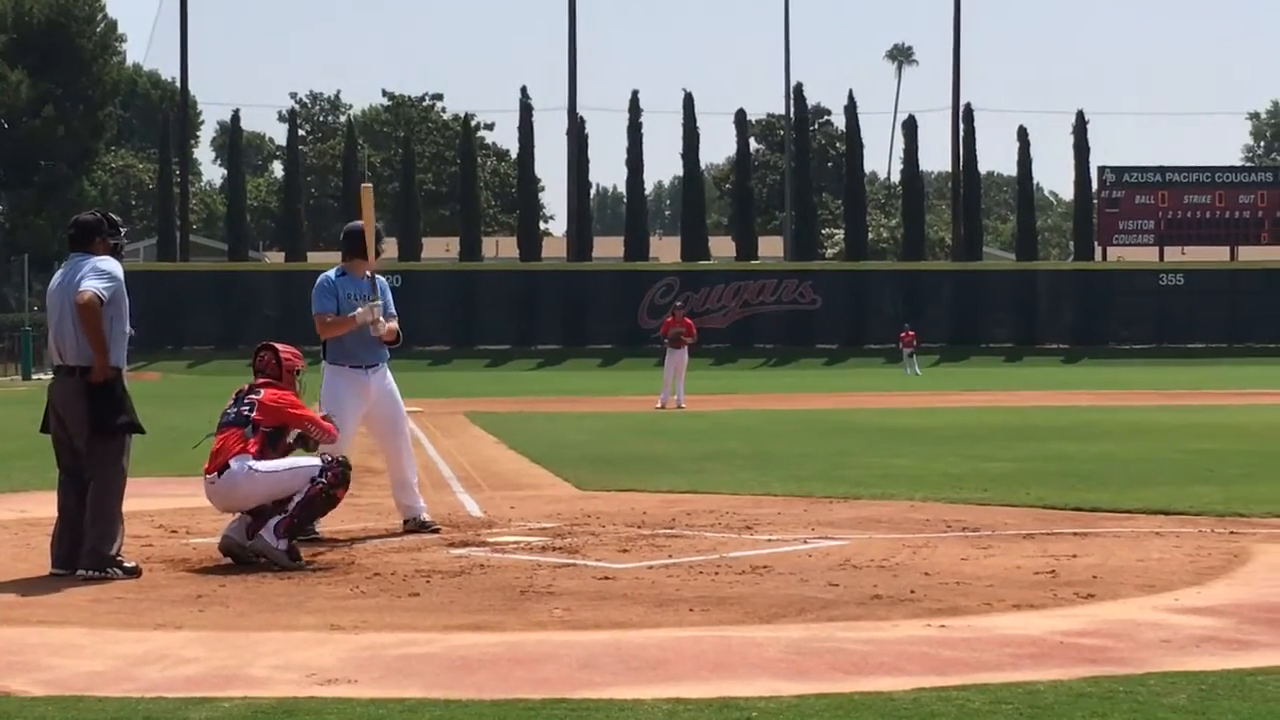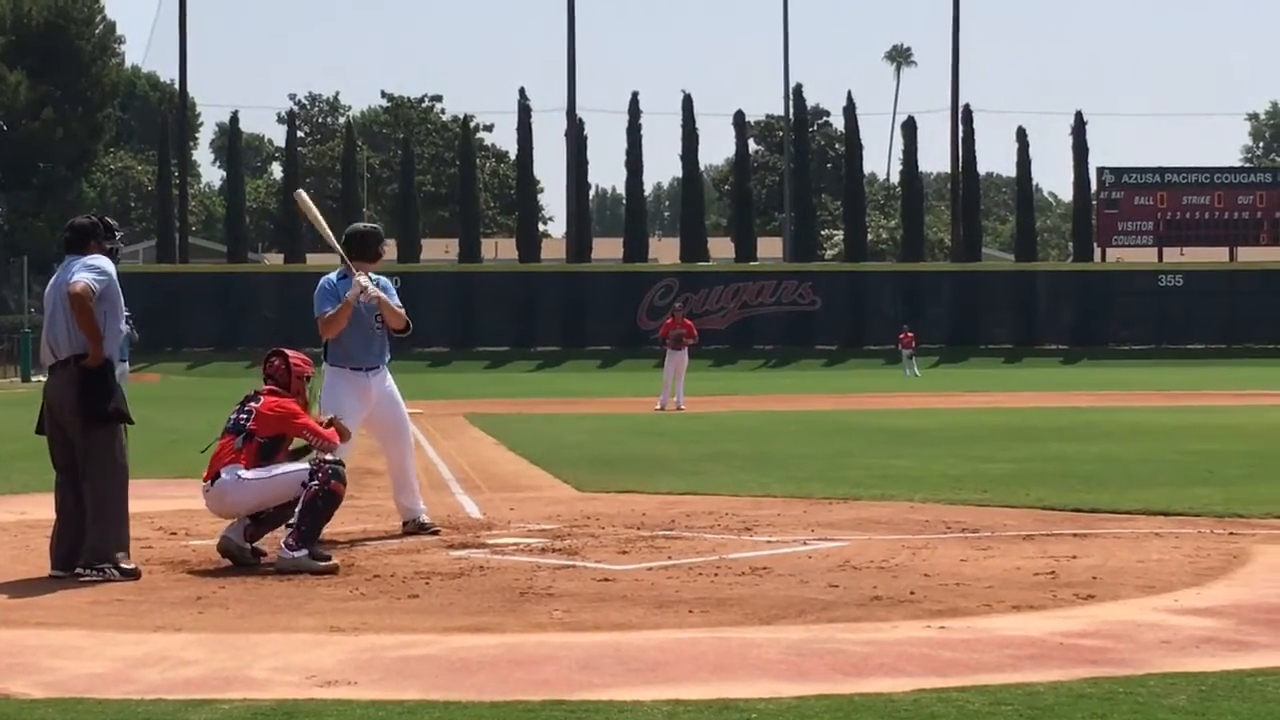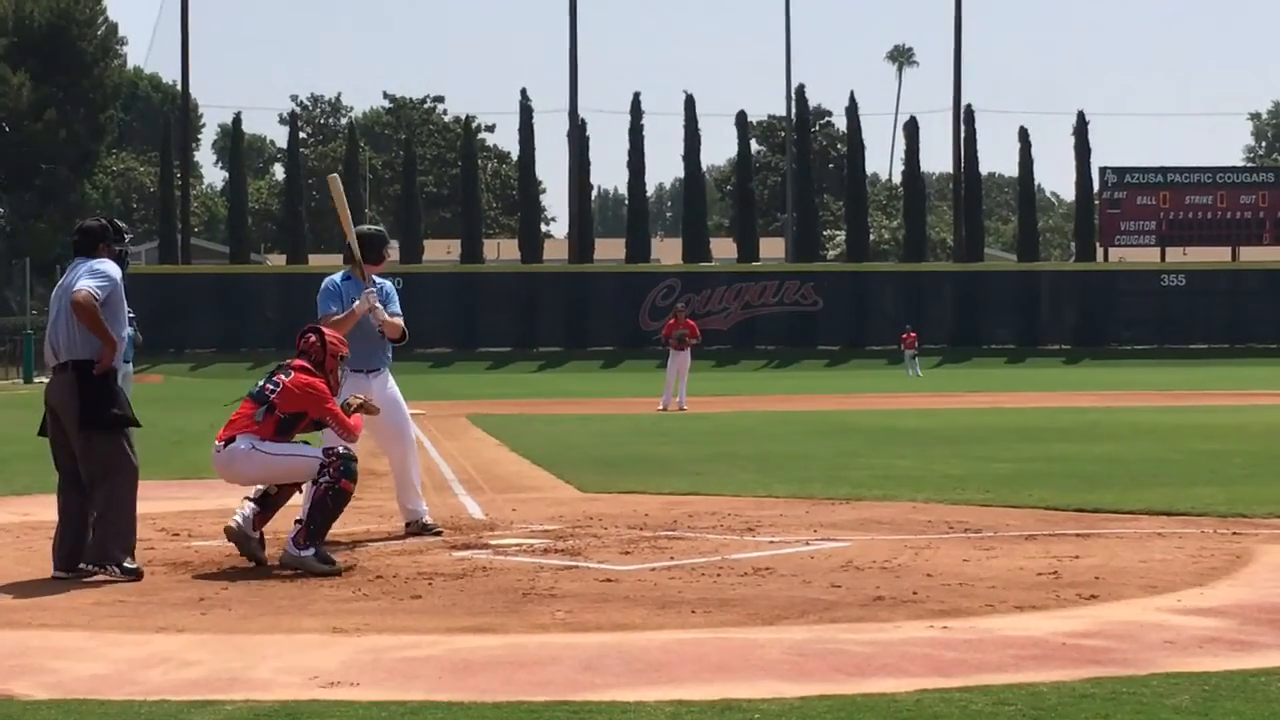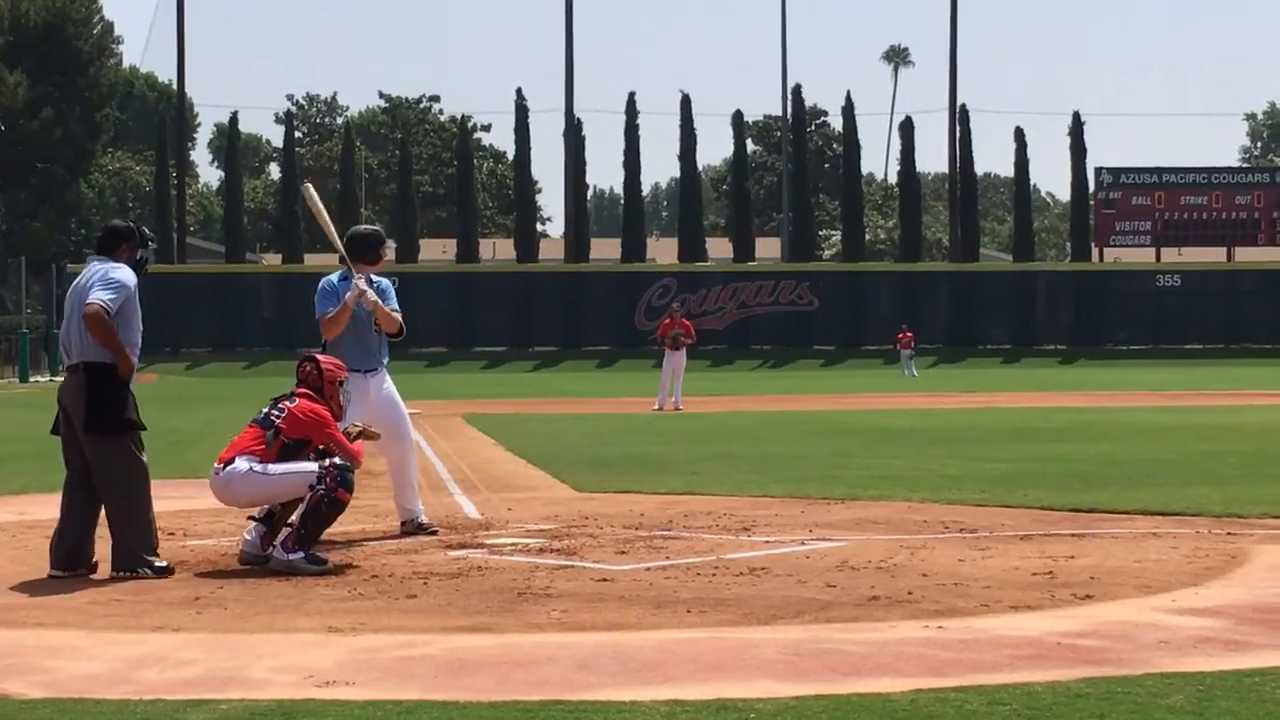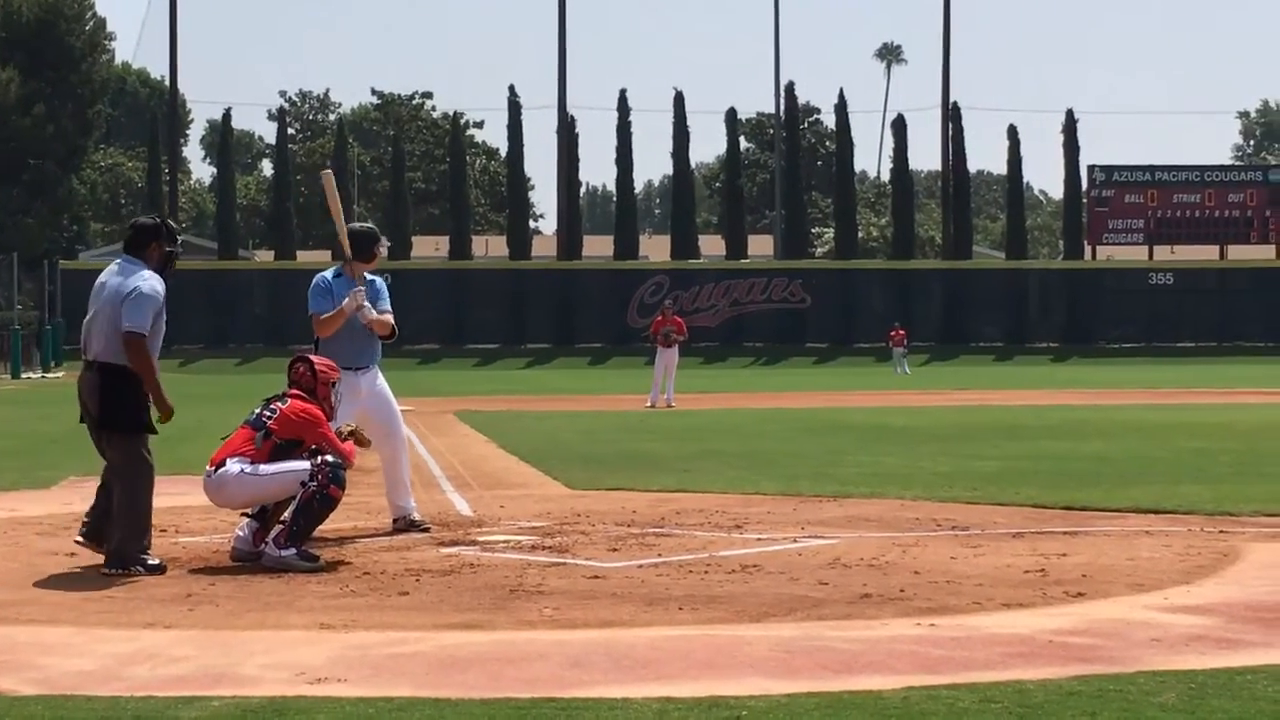
dt=0.4s
person 1, frame 1
left shoulder: (59, 277)
right shoulder: (105, 267)
left elbow: (63, 325)
right elbow: (86, 302)
right wrist: (102, 357)
left hip: (63, 383)
right hip: (96, 384)
left knee: (73, 474)
right knee: (107, 473)
left ankle: (66, 555)
right ankle: (99, 559)
person 1, frame 2
left shoulder: (57, 278)
right shoulder: (98, 265)
right elbow: (79, 293)
right wrist: (97, 344)
left hip: (57, 381)
right hip: (89, 380)
left knee: (71, 473)
right knee: (107, 472)
left ankle: (66, 557)
right ankle: (102, 559)
person 1, frame 3
left shoulder: (68, 278)
right shoulder: (104, 269)
right elbow: (81, 302)
right wrist: (110, 342)
left hip: (60, 383)
right hip: (89, 383)
left knee: (74, 476)
right knee: (118, 469)
left ankle: (69, 558)
right ankle: (109, 554)
person 1, frame 4
left shoulder: (83, 277)
right shoulder: (119, 275)
left elbow: (83, 322)
right elbow: (95, 315)
right wrist: (124, 356)
left hip: (75, 383)
right hip: (102, 385)
left knee: (82, 476)
right knee: (127, 472)
left ankle: (68, 556)
right ankle: (134, 557)
person 1, frame 5
left shoulder: (110, 274)
right shoulder: (148, 284)
right elbow: (133, 343)
right wrist: (157, 395)
left hip: (95, 378)
right hip: (117, 385)
left knee: (121, 464)
right knee: (135, 468)
left ankle: (97, 531)
right ankle: (126, 555)
person 2, frame 1
left shoulder: (379, 283)
right shoulder: (329, 282)
left elbow: (395, 334)
right elbow: (324, 329)
left wrist: (382, 328)
right wrist: (359, 317)
left hip: (380, 375)
right hip: (342, 377)
left knee: (400, 443)
right knee: (332, 450)
left ankle: (413, 512)
person 2, frame 2
left shoulder: (382, 284)
right shoulder: (331, 284)
left elbow: (402, 326)
right elbow: (327, 331)
left wrist: (379, 298)
right wrist: (351, 297)
left hip: (380, 378)
right hip: (343, 379)
left knee: (401, 444)
right knee: (331, 452)
left ankle: (413, 515)
person 2, frame 3
left shoulder: (385, 287)
right shoulder: (334, 286)
left elbow: (397, 332)
right elbow: (329, 331)
left wrist: (381, 317)
right wrist: (358, 308)
left hip: (382, 380)
right hip: (345, 382)
left knee: (404, 446)
left ankle: (416, 517)
person 2, frame 4
left shoulder: (383, 286)
right shoulder: (331, 285)
left elbow: (396, 329)
right elbow: (328, 331)
left wrist: (375, 303)
right wrist: (349, 300)
left hip: (378, 379)
right hip: (343, 381)
left knee: (403, 443)
left ankle: (412, 515)
person 2, frame 5
left shoulder: (376, 285)
right shoulder: (324, 282)
left elbow: (389, 329)
right elbow: (320, 329)
left wrist: (373, 317)
right wrist: (347, 307)
left hip: (370, 377)
left knee: (395, 440)
left ankle: (404, 512)
person 3, frame 1
left shoulder: (243, 397)
right shoulder: (280, 398)
right elbow: (329, 435)
left wrist: (296, 444)
right wrist: (319, 424)
left hip: (217, 488)
right hip: (240, 476)
left knee: (294, 487)
right knee: (336, 471)
left ankle: (239, 534)
right ankle: (277, 537)
person 3, frame 2
left shoulder: (254, 402)
right shoulder: (282, 406)
right elbow: (329, 444)
left wrist: (309, 446)
right wrist: (331, 428)
left hip: (216, 491)
right hip: (234, 486)
left knee: (296, 489)
right knee: (330, 473)
left ankle: (237, 537)
right ankle: (295, 549)
person 3, frame 3
left shoulder: (284, 374)
right shoulder: (311, 384)
right elbow: (351, 433)
left wrist: (341, 413)
right wrist: (355, 412)
left hip: (227, 454)
right hip: (244, 453)
left knee: (300, 456)
right knee: (341, 465)
left ankle: (246, 523)
right ankle: (302, 548)
person 3, frame 4
left shoulder: (289, 403)
right shoulder: (315, 411)
left elbow: (292, 452)
right elbow: (354, 460)
left wrist: (341, 440)
right wrist: (356, 440)
left hip: (225, 477)
right hip: (242, 476)
left knee: (300, 478)
right knee: (338, 477)
left ankle: (256, 544)
right ankle: (291, 552)
person 3, frame 5
left shoulder: (280, 403)
right shoulder: (306, 411)
left elbow: (288, 453)
right elbow: (346, 459)
left wrist: (334, 440)
right wrist: (346, 440)
left hip: (219, 478)
right hip: (235, 478)
left knee: (293, 475)
right knee: (330, 473)
left ankle: (248, 540)
right ankle: (284, 549)
